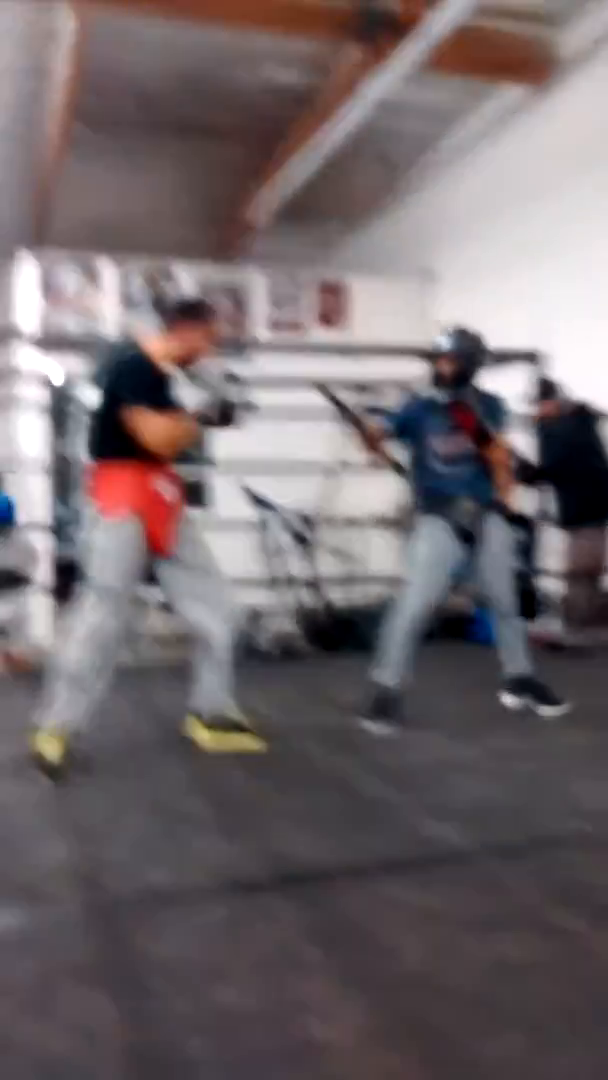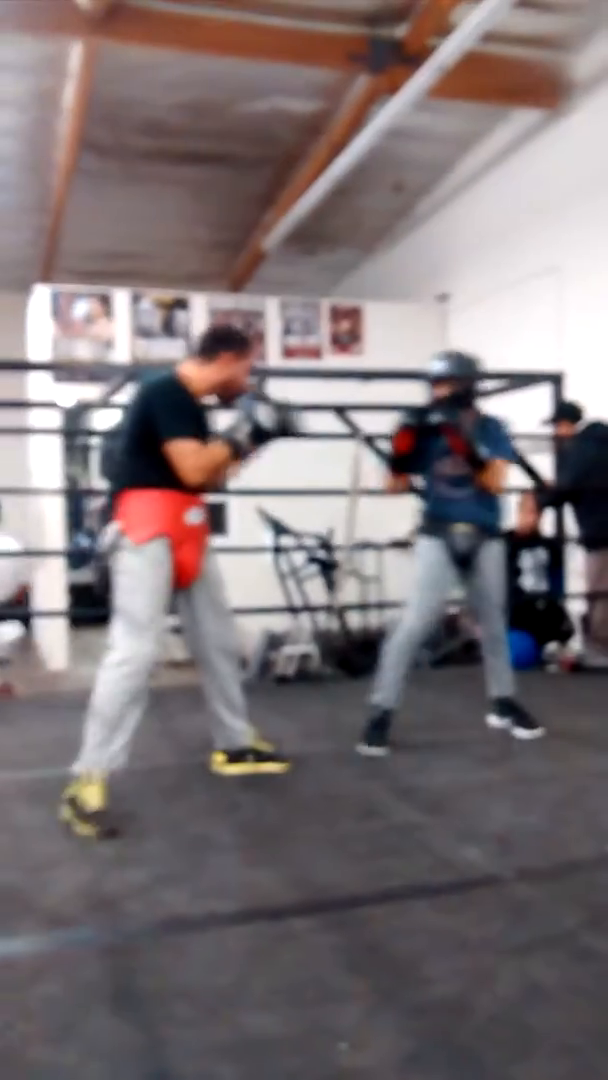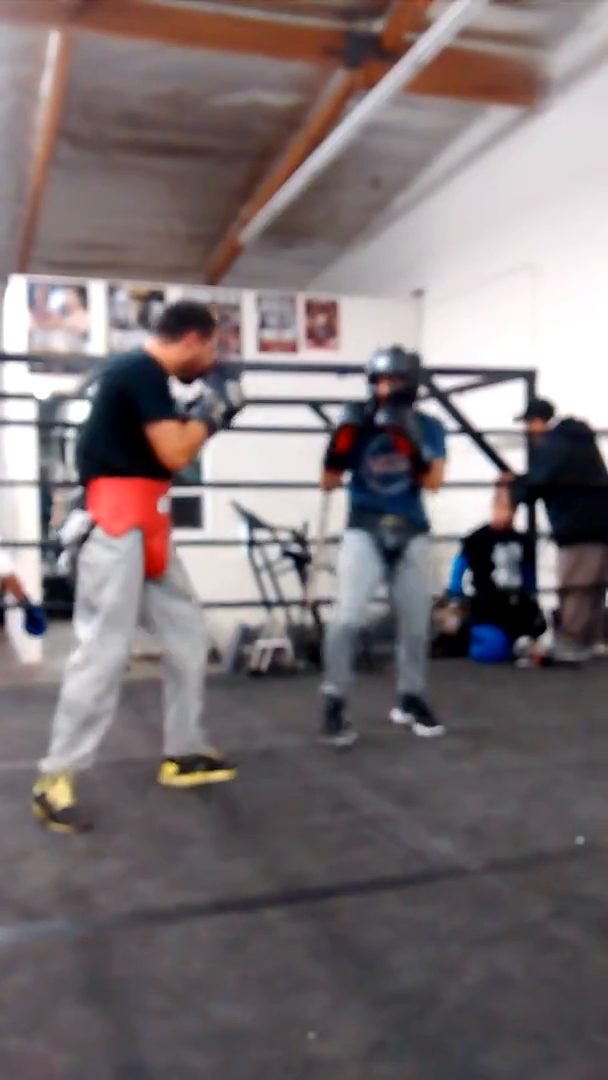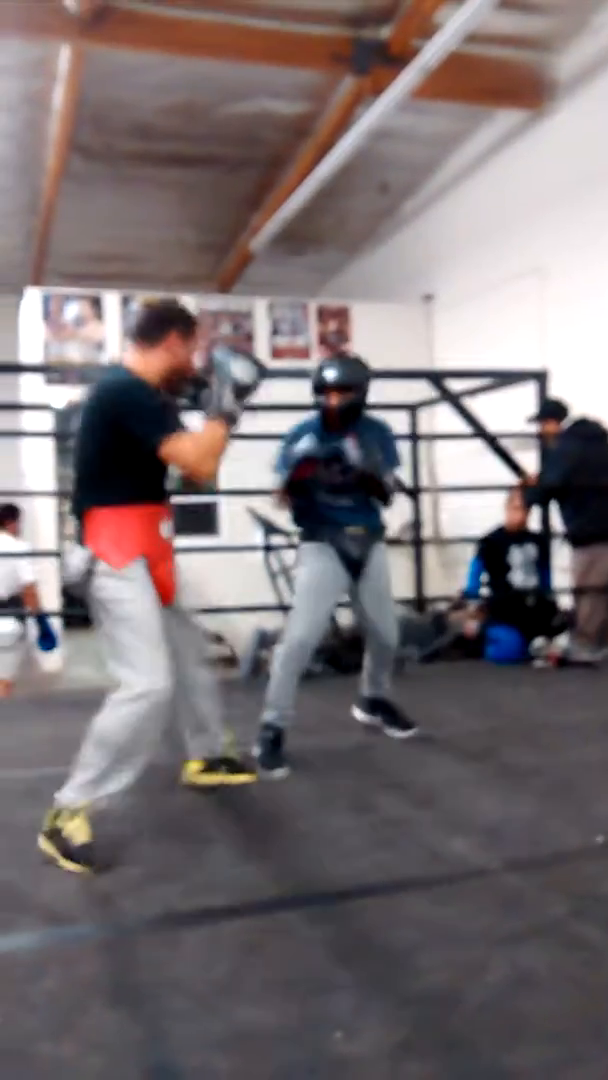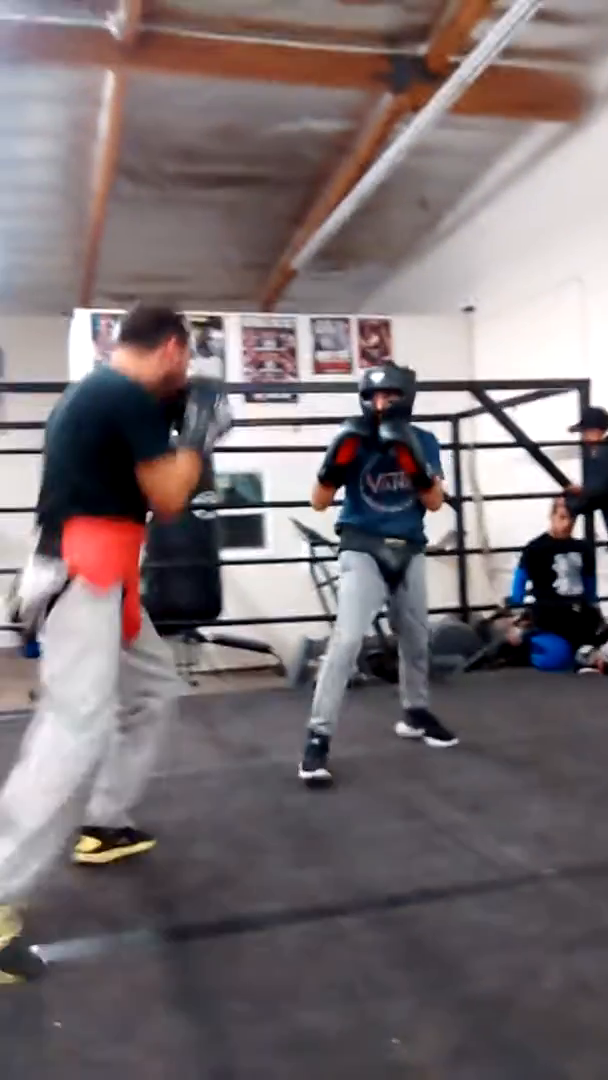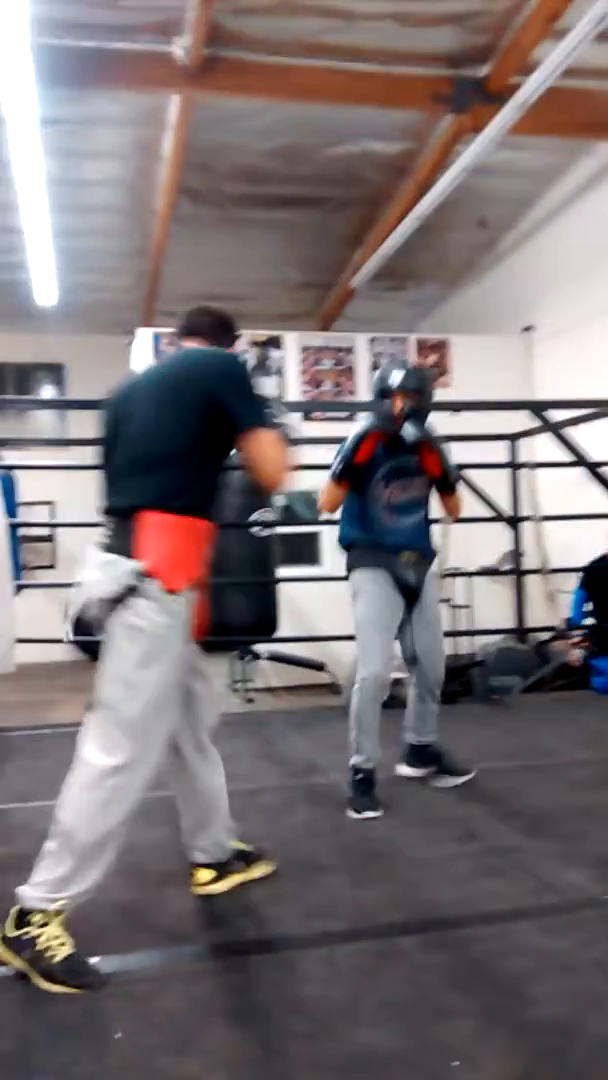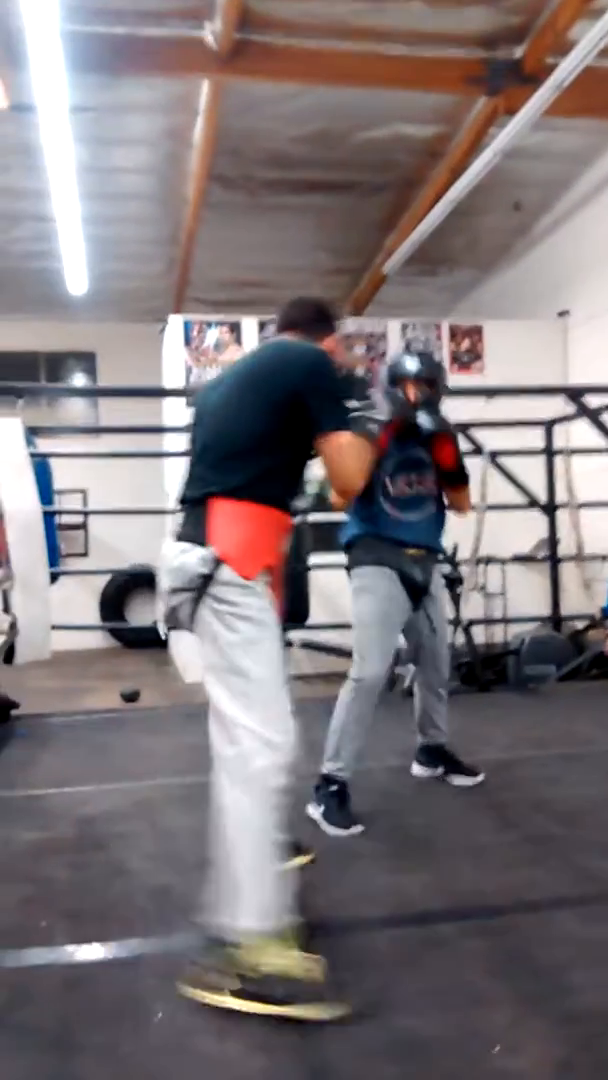
dt=0.4s
person 1, frame 1
left shoulder: (165, 375)
right shoulder: (131, 366)
right elbow: (158, 439)
left wrist: (202, 412)
right wrist: (203, 408)
left hip: (163, 501)
right hip: (123, 502)
left knee: (212, 604)
right knee: (102, 616)
left ankle: (212, 713)
right ankle: (54, 728)
person 1, frame 2
left shoulder: (193, 404)
right shoulder: (164, 392)
left elbow: (212, 474)
right elbow: (193, 470)
left wrist: (261, 431)
right wrist: (243, 431)
left hip: (187, 533)
right hip: (147, 532)
left knee: (217, 639)
right knee: (135, 649)
left ankle: (234, 745)
right ankle: (87, 779)
person 1, frame 3
left shoulder: (142, 373)
right shoulder: (141, 370)
right elbow: (175, 454)
left wrist: (203, 410)
right wrist: (214, 409)
left hip: (145, 525)
right hip: (116, 524)
left knee: (186, 631)
right knee: (103, 650)
left ankle: (183, 753)
right ankle: (54, 778)
person 1, frame 4
left shoulder: (133, 389)
right shoulder: (127, 393)
left elbow: (170, 448)
right elbow: (201, 464)
left wrist: (216, 403)
right wrist: (228, 398)
left hip: (142, 551)
right hip: (118, 557)
left knee: (187, 655)
right knee: (147, 683)
left ankle: (206, 756)
right ankle: (68, 813)
person 1, frame 5
left shoulder: (92, 393)
right shoulder: (133, 396)
right elbow: (169, 498)
right wrist: (200, 435)
left hip: (99, 577)
right hip: (88, 580)
left knee: (155, 687)
right knee: (74, 734)
left ankle: (101, 825)
person 1, frame 6
left shoulder: (132, 390)
right shoulder: (222, 368)
right elbow: (272, 475)
right wrist: (272, 435)
left hip: (143, 567)
right hip: (159, 573)
left knee: (190, 718)
right knee: (123, 747)
left ankle: (213, 854)
person 1, frame 7
left shoulder: (228, 376)
right shoulder: (312, 363)
right elbow: (349, 481)
right wrist: (364, 432)
left hip: (207, 554)
right hip: (232, 562)
left knee: (248, 725)
right knee: (257, 742)
left ankle: (252, 847)
right ankle: (245, 945)
person 2, frame 1
left shoulder: (488, 406)
right shoulder: (420, 409)
left elbow: (499, 459)
right elbow: (379, 437)
left wrist: (475, 421)
right wrist: (373, 436)
left hip: (486, 516)
right hip: (439, 518)
left knee: (504, 603)
right knee: (416, 605)
left ankle: (520, 682)
right ankle: (386, 690)
person 2, frame 2
left shoulder: (491, 430)
right shoulder: (427, 431)
left elbow: (494, 483)
right elbow: (397, 486)
left wrist: (464, 439)
right wrist: (403, 444)
left hip: (484, 539)
right hip: (437, 538)
left knee: (493, 627)
right knee: (412, 626)
left ankle: (502, 704)
right ankle: (381, 713)
person 2, frame 3
left shoulder: (428, 427)
right shoulder: (360, 425)
left elbow: (433, 482)
right elbow: (328, 483)
left wrist: (410, 440)
right wrist: (340, 443)
left hip: (411, 534)
right hip: (365, 531)
left knee: (415, 625)
right knee: (347, 619)
left ankle: (410, 700)
right ankle: (335, 700)
person 2, frame 4
left shoulder: (377, 434)
right shoulder: (305, 435)
left elbow: (385, 496)
right elbow: (287, 502)
left wrist: (377, 480)
right wrist: (294, 475)
left hip: (368, 542)
right hip: (322, 542)
left knee: (385, 631)
right knee: (301, 635)
left ankle: (373, 701)
right ankle: (271, 730)
person 2, frame 5
left shoulder: (422, 441)
right shoulder: (355, 441)
left elbow: (434, 501)
right elbow: (319, 502)
left wrist: (412, 456)
right wrist: (338, 456)
left hip: (409, 551)
right hip: (362, 550)
left knee: (415, 639)
right knee: (347, 640)
left ankle: (415, 712)
right ankle: (318, 737)
person 2, frame 6
left shoulder: (427, 448)
right shoulder: (363, 444)
left elbow: (453, 510)
right elbow: (327, 504)
left wrist: (435, 462)
right wrist: (357, 452)
left hip: (418, 565)
right hip: (374, 564)
left knee: (429, 663)
right knee: (374, 671)
left ankle: (420, 750)
right ankle: (362, 770)
person 2, frame 7
left shoulder: (439, 440)
right shoulder: (375, 436)
left elbow: (461, 505)
right elbow: (339, 499)
left wrist: (447, 451)
right wrist: (372, 442)
left hip: (424, 564)
right hip: (377, 562)
left knee: (436, 663)
right knee: (370, 672)
left ankle: (431, 749)
right ankle: (330, 785)
